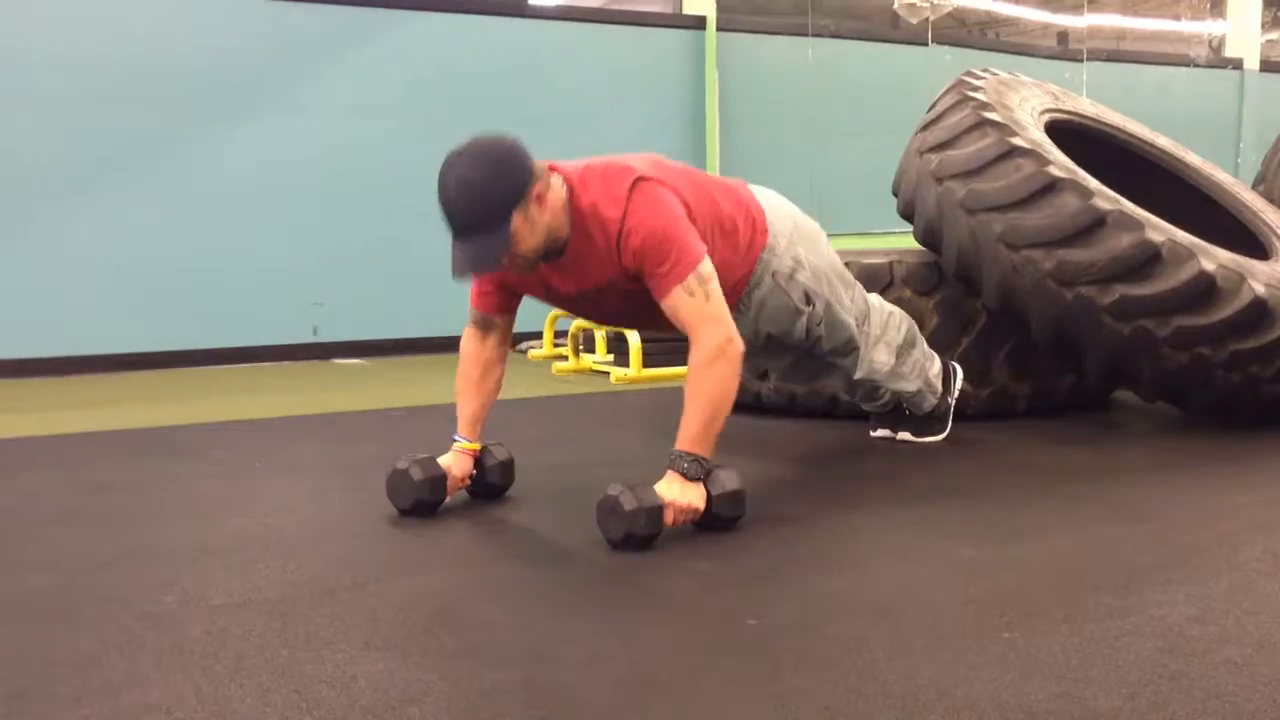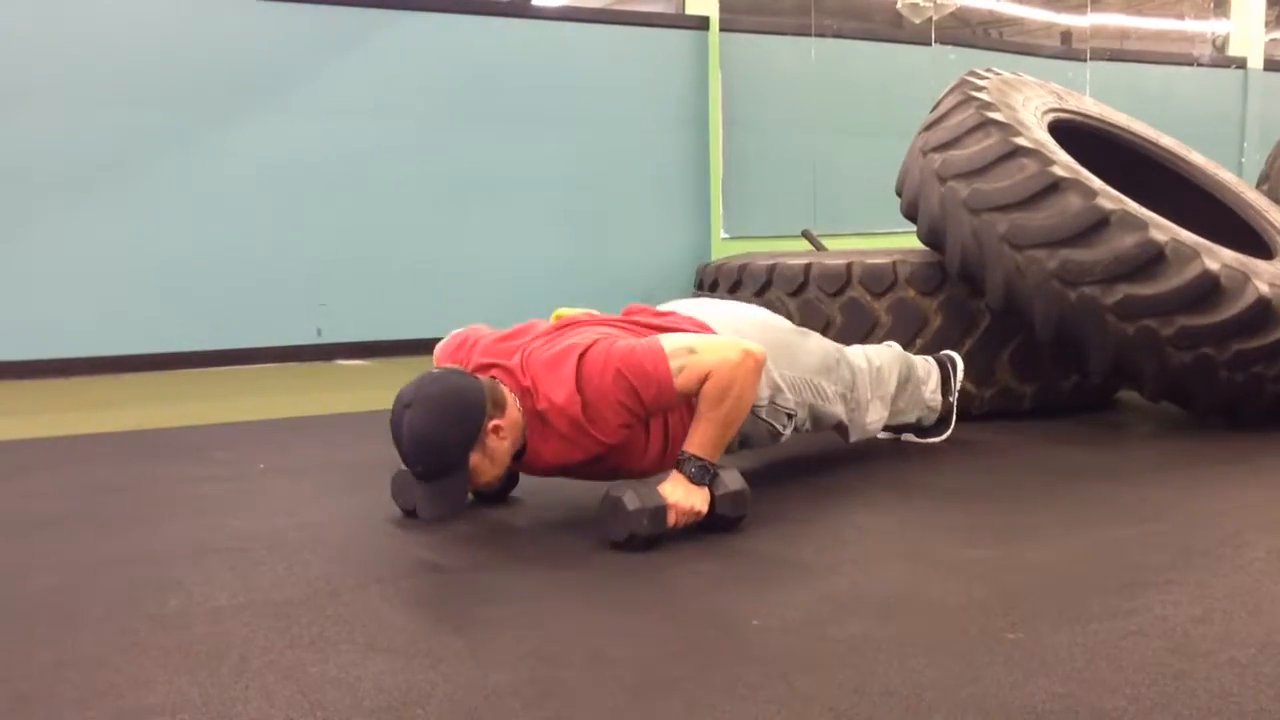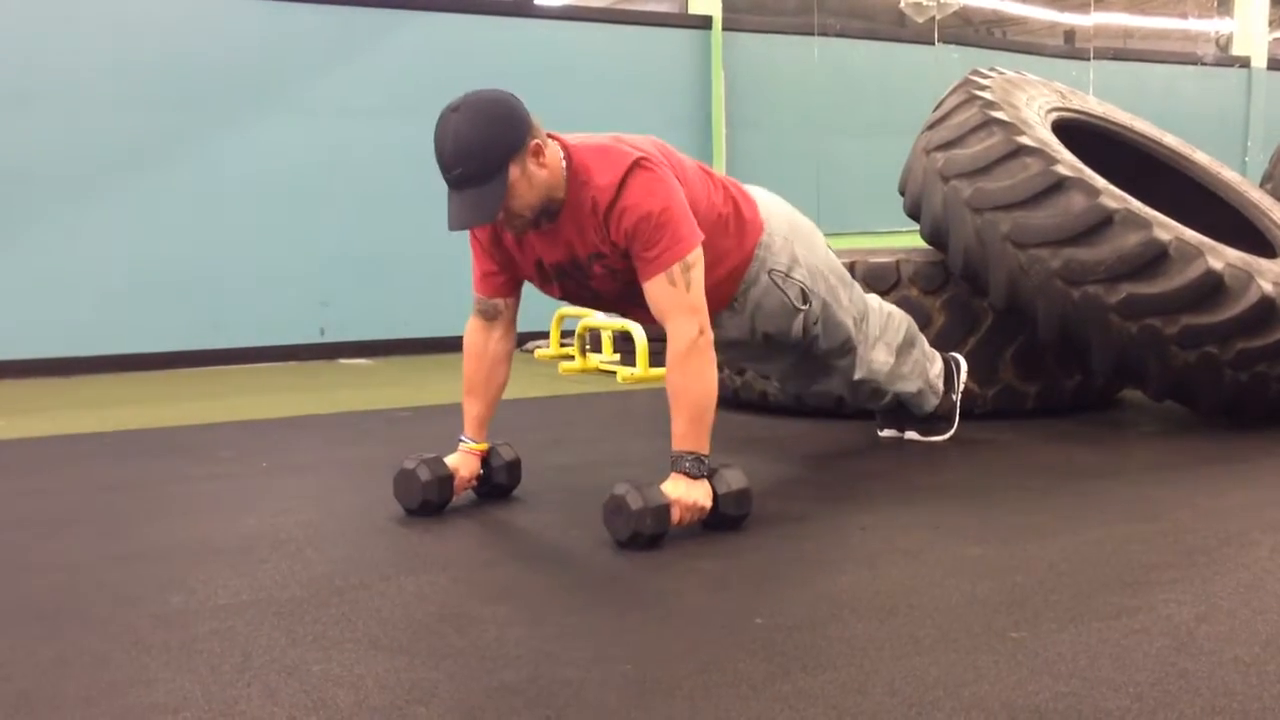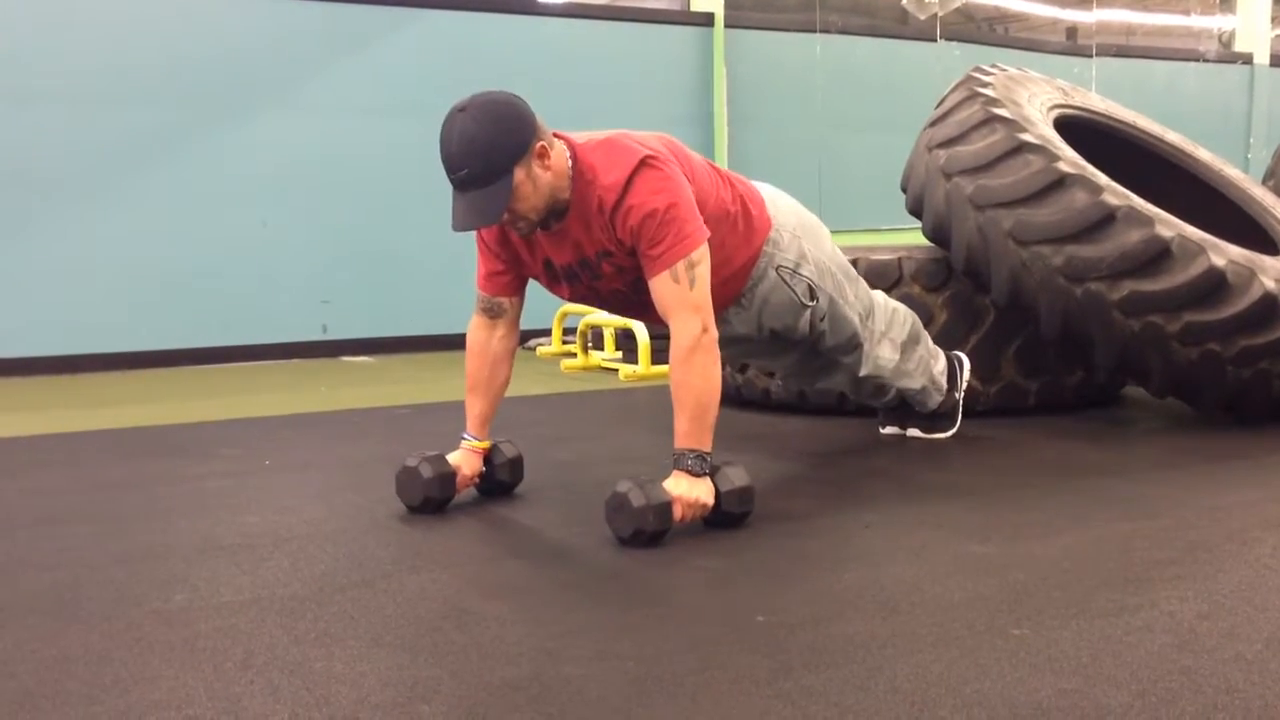
dt=0.7s
person 1, frame 1
left shoulder: (635, 216)
right shoulder: (504, 230)
left elbow: (720, 345)
right elbow: (487, 333)
left wrist: (686, 470)
right wrist: (466, 443)
left hip: (762, 254)
right hip: (708, 286)
left knee: (860, 340)
right knee: (814, 367)
left ankle: (929, 389)
right ankle: (896, 408)
person 1, frame 2
left shoulder: (585, 389)
right shoulder: (462, 363)
left elbow: (742, 359)
left wrist: (692, 473)
right wrist: (463, 471)
left hip: (735, 358)
right hip: (669, 335)
left knee: (847, 391)
left ankle: (932, 380)
right ankle: (911, 376)
person 1, frame 3
left shoulder: (630, 186)
right shoulder: (497, 215)
left elbow: (690, 334)
right elbow: (491, 323)
left wrist: (690, 469)
right wrist: (473, 445)
left hip: (758, 257)
right hip: (706, 298)
left knee: (859, 340)
right knee: (812, 369)
left ankle: (936, 382)
right ankle: (904, 397)
person 1, frame 4
left shoulder: (637, 184)
right shoulder: (503, 212)
left elbow: (694, 332)
right elbow: (494, 322)
left wrist: (691, 467)
right wrist: (473, 443)
left hip: (769, 255)
left knee: (867, 337)
right knee: (826, 366)
left ankle: (939, 380)
right ankle: (903, 398)
